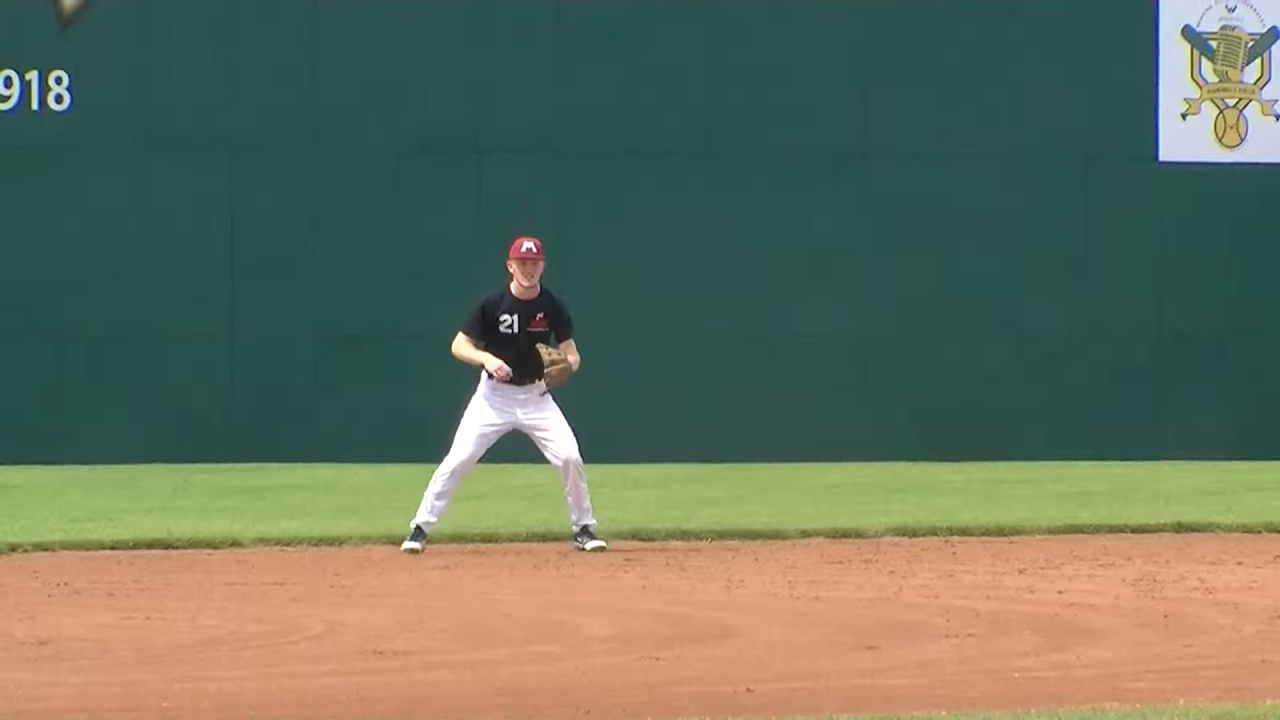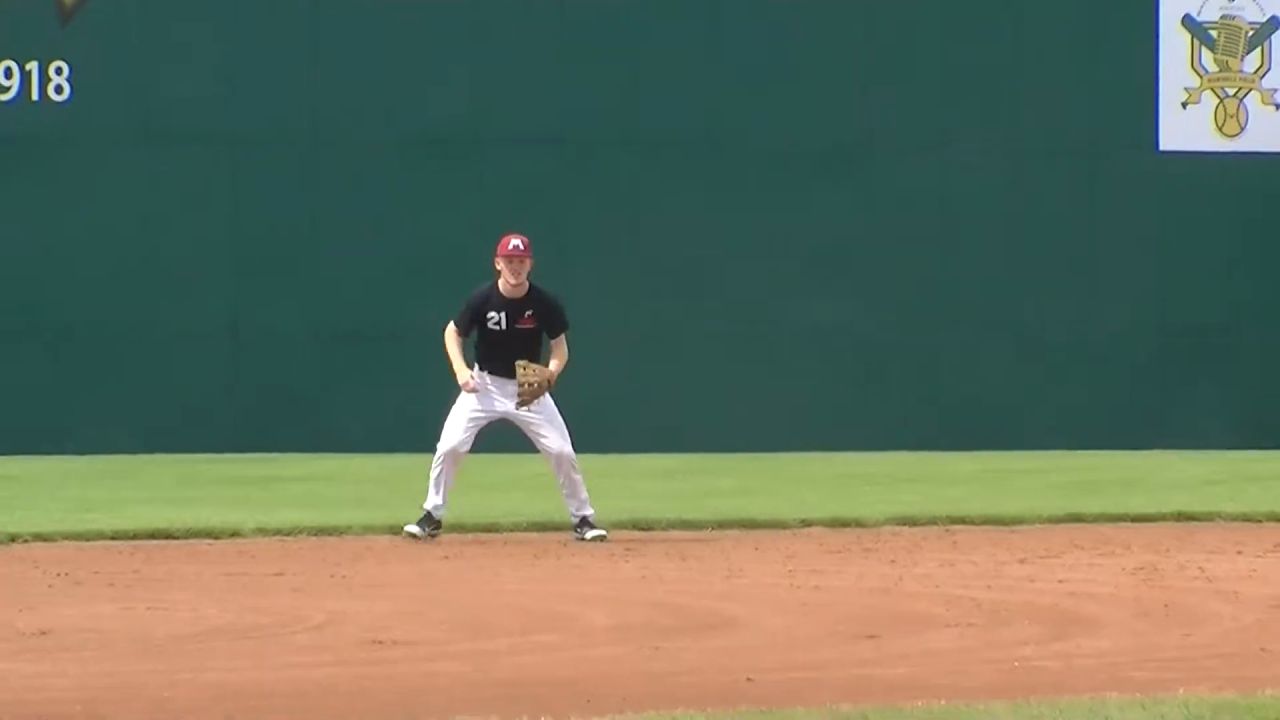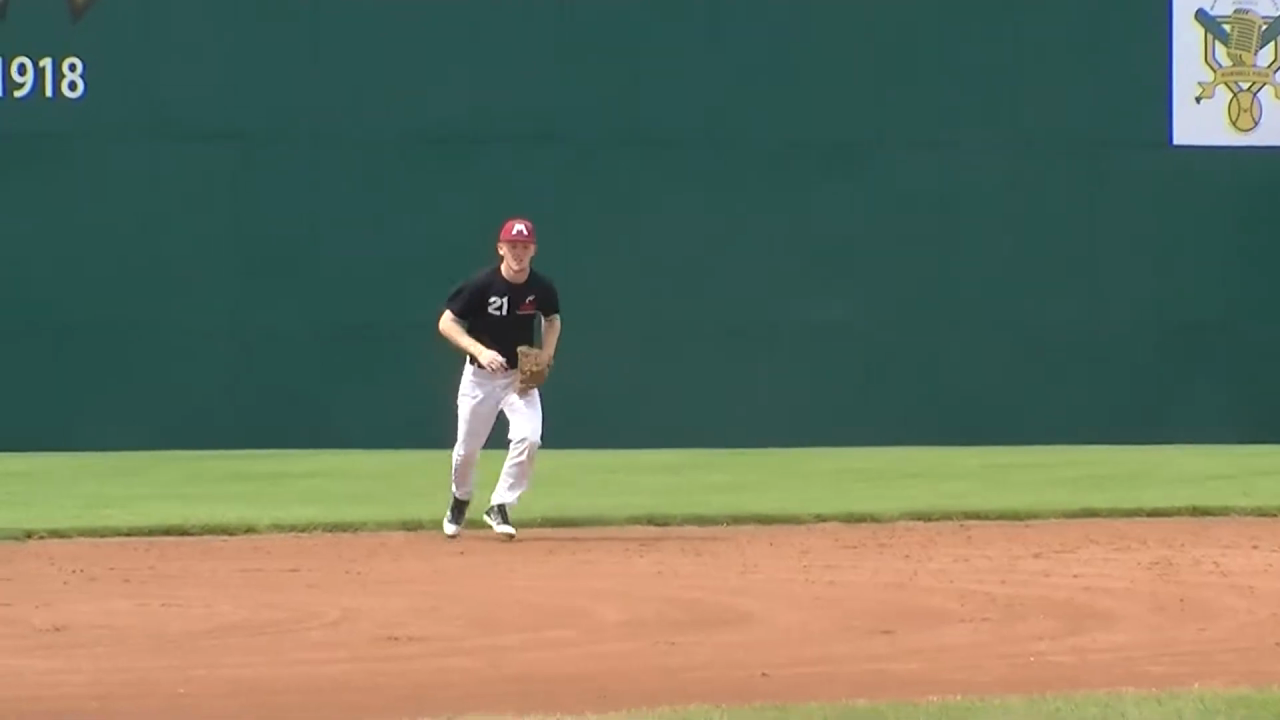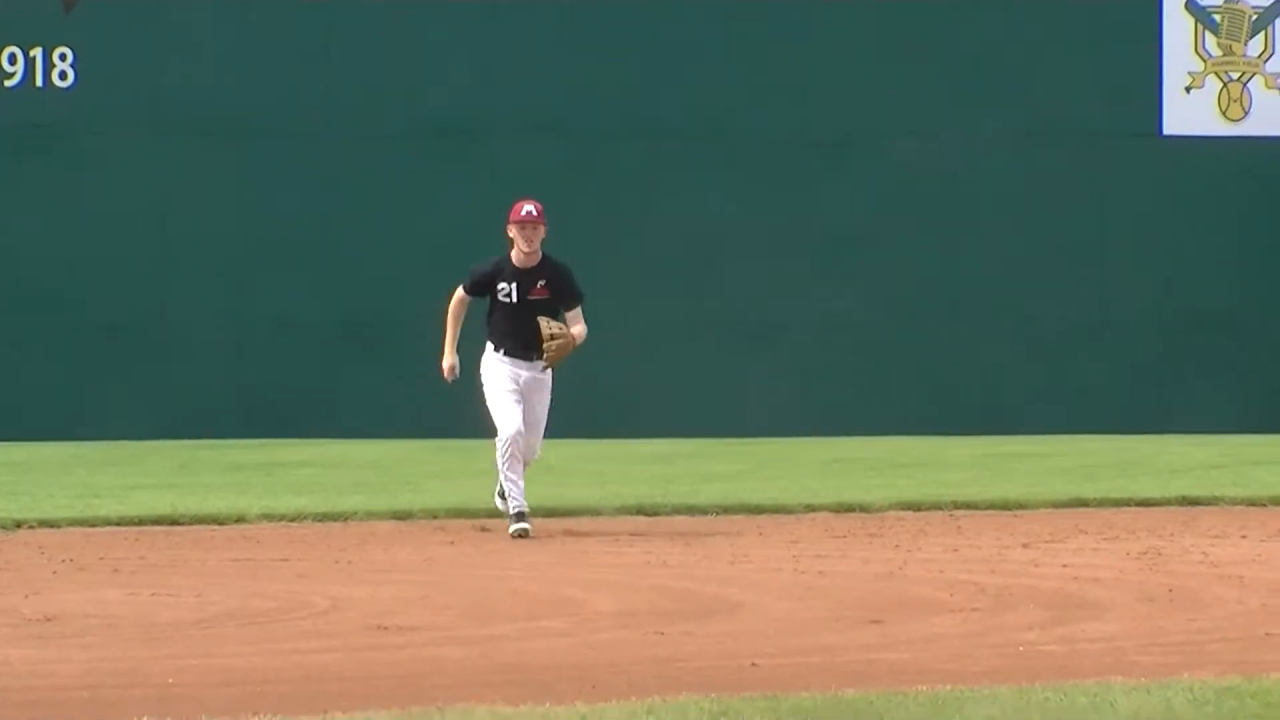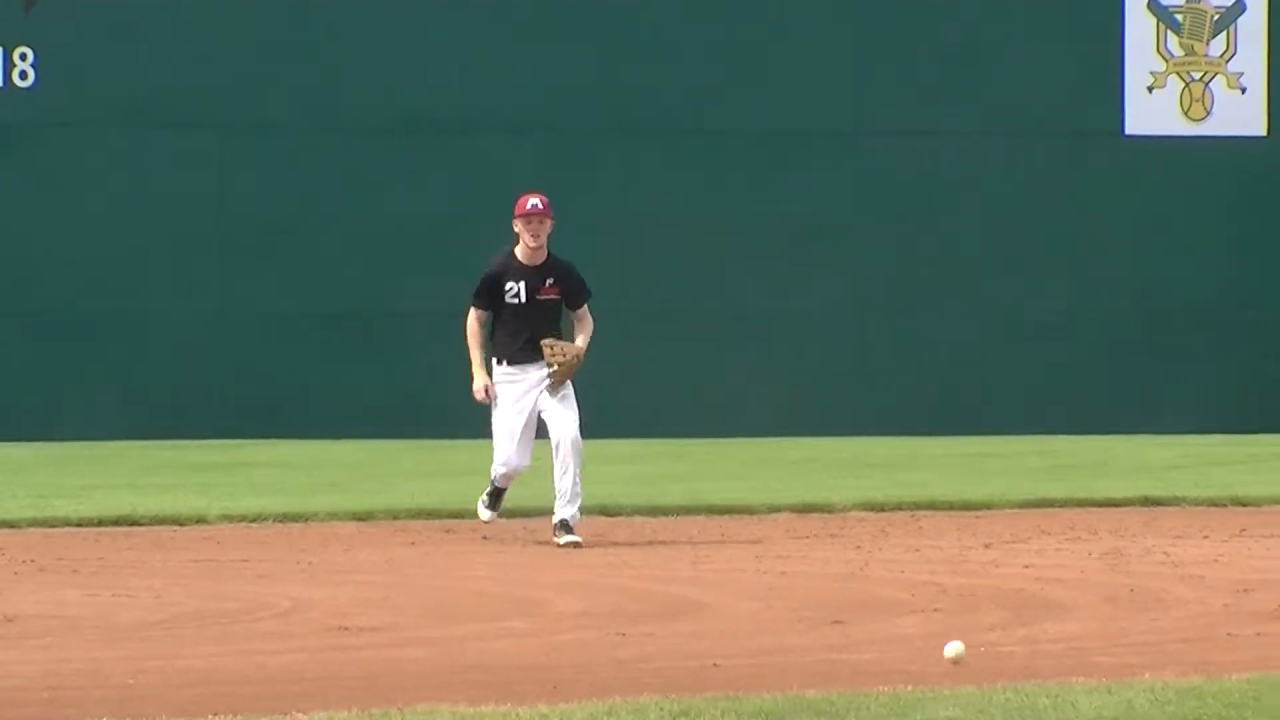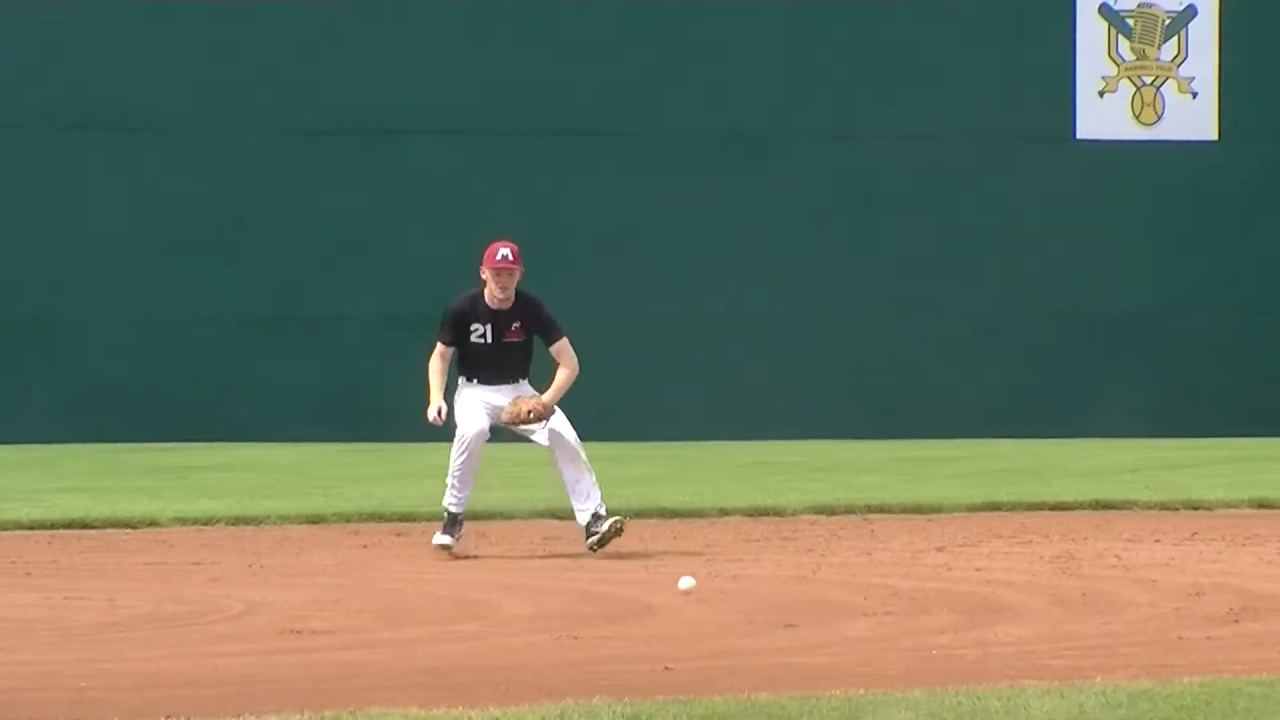
dt=0.4s
person 1, frame 1
left shoulder: (554, 308)
right shoulder: (491, 303)
left elbow: (571, 354)
right elbow: (459, 346)
left wrist: (568, 365)
right wrist: (487, 358)
left hip: (535, 395)
right hip: (494, 393)
left knee: (570, 457)
right knee: (458, 460)
left ankle: (583, 529)
right ankle: (420, 528)
person 1, frame 2
left shoulder: (545, 303)
right shoulder: (477, 299)
left elbow: (560, 347)
right elbow: (452, 331)
left wrist: (549, 374)
right wrist: (460, 369)
right hip: (482, 384)
left knee: (562, 452)
right knee: (449, 447)
left ankle: (582, 519)
right ankle: (432, 515)
person 1, frame 3
left shoulder: (543, 288)
right shoulder: (480, 284)
left elbow: (552, 321)
right elbow: (446, 324)
left wrist: (546, 356)
right wrist: (479, 351)
left hip: (520, 375)
right hip: (480, 377)
left knee: (529, 438)
right knee: (467, 449)
left ankle: (500, 507)
right ankle: (460, 499)
person 1, frame 4
left shoulder: (558, 274)
right shoulder: (491, 271)
left elbow: (578, 324)
right elbow: (460, 299)
left wrist: (572, 337)
right wrist: (449, 350)
left hip: (539, 368)
right hip: (499, 363)
left knee: (527, 446)
right knee: (512, 431)
left ankle: (507, 487)
right ankle: (517, 511)
person 1, frame 5
left shoulder: (563, 271)
right shoulder: (497, 272)
left elbow: (584, 318)
right elbow: (474, 320)
left wrist: (579, 347)
right wrist: (478, 372)
left hip: (553, 373)
right hip: (509, 375)
left knee: (568, 440)
right knee: (512, 462)
left ankle: (565, 520)
right ankle: (496, 486)
person 1, frame 6
left shoulder: (533, 309)
right shoulder: (463, 309)
left elbow: (569, 362)
right elbow: (439, 356)
left wrist: (550, 398)
right wrist: (436, 397)
left hip: (519, 391)
right hip: (474, 392)
left knee: (564, 437)
right knee: (471, 431)
left ankle: (593, 519)
right ankle: (453, 517)
